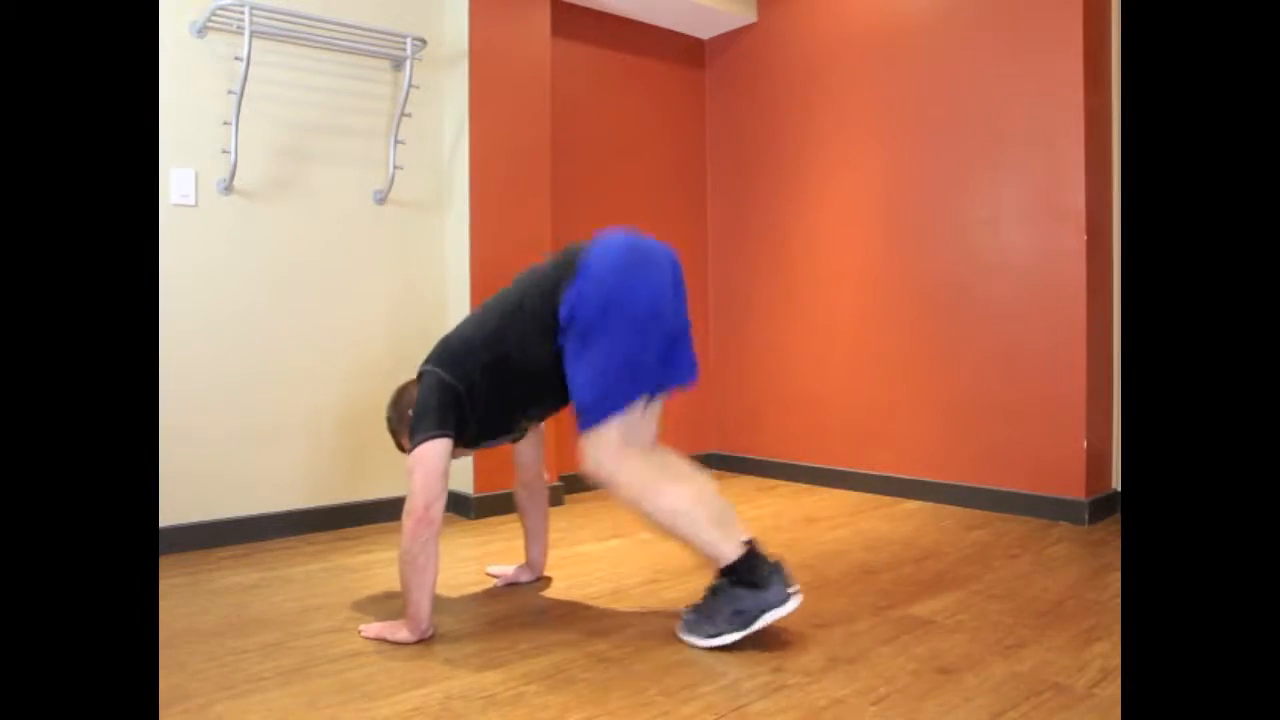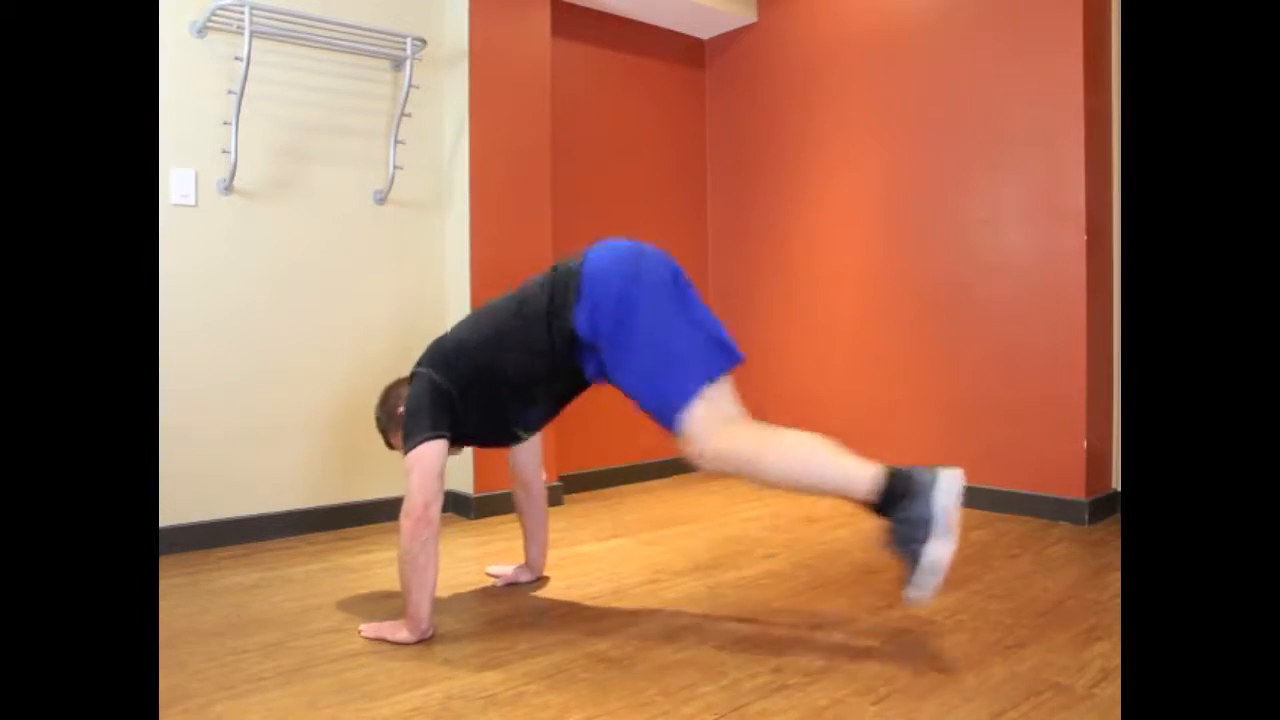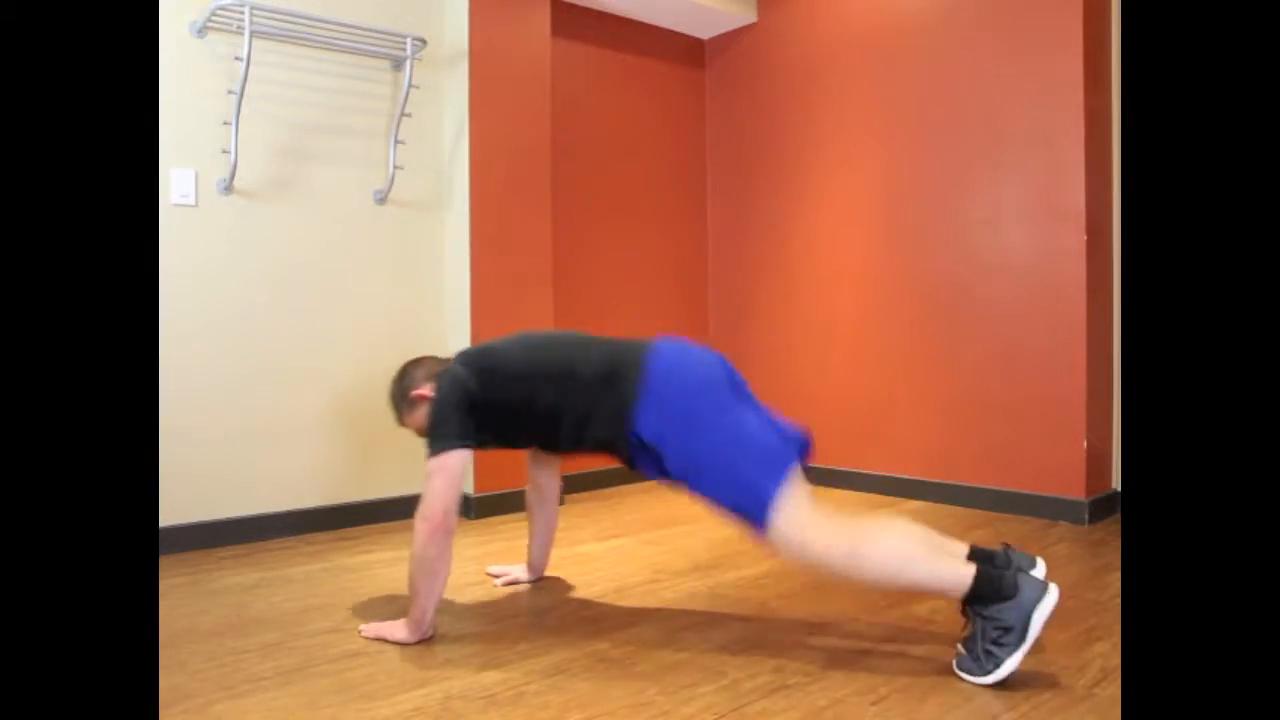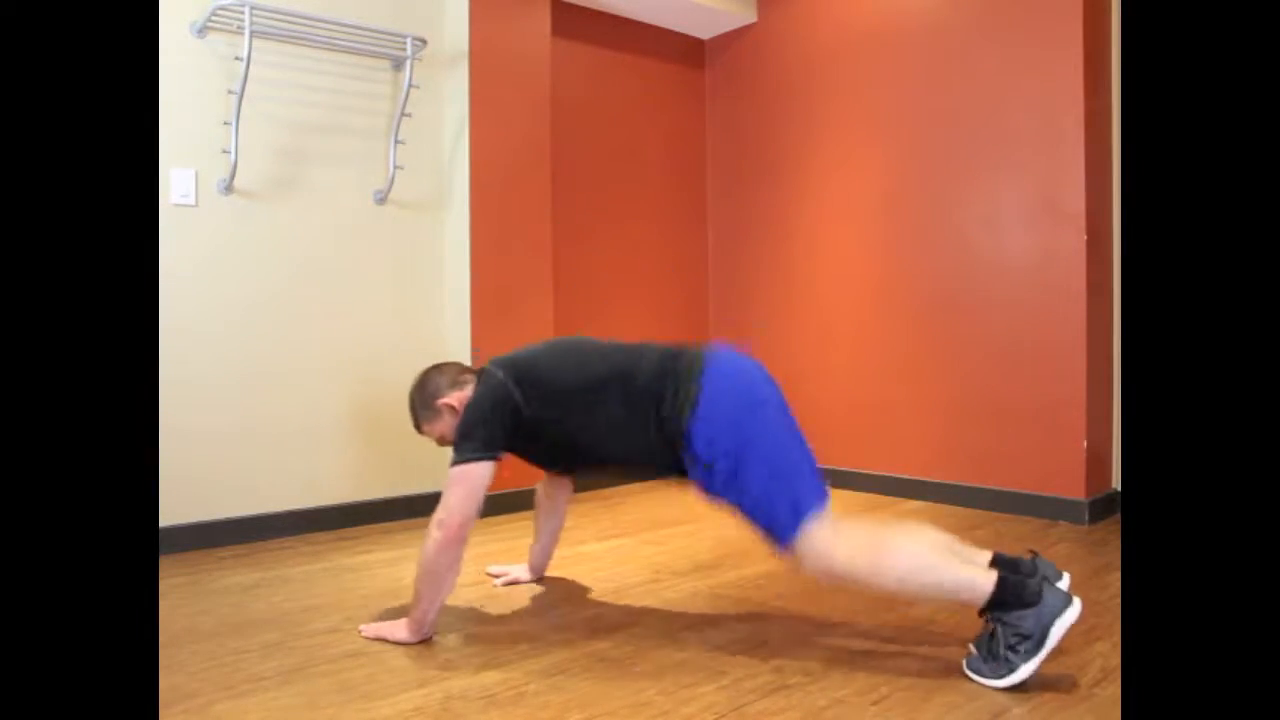
dt=0.2s
person 1, frame 1
left shoulder: (439, 389)
right shoulder: (478, 393)
left elbow: (423, 507)
right elbow: (530, 469)
left wrist: (414, 621)
right wrist: (534, 564)
left hip: (608, 279)
left knee: (608, 463)
right knee: (632, 454)
left ankle: (749, 577)
right ankle: (752, 566)
person 1, frame 2
left shoulder: (432, 390)
right shoulder: (489, 404)
left elbow: (422, 510)
right elbow: (529, 470)
left wrist: (415, 623)
right wrist: (532, 565)
left hip: (609, 284)
right hip: (628, 276)
left knee: (711, 445)
right knee: (724, 431)
left ankle: (902, 493)
right ankle: (908, 494)
person 1, frame 3
left shoulder: (458, 390)
right shoulder: (505, 376)
left elbow: (436, 514)
right elbow: (545, 467)
left wrist: (416, 622)
right wrist: (533, 565)
left hip: (671, 403)
right hip: (686, 377)
left knee: (801, 537)
right knee: (803, 528)
left ankle: (999, 590)
right ankle: (991, 565)
person 1, frame 4
left shoulder: (488, 405)
right shoulder: (522, 396)
left elbow: (451, 524)
right elbow: (558, 475)
left wrist: (417, 623)
right wrist: (537, 567)
left hip: (716, 409)
right hip: (716, 388)
left knee: (823, 548)
right knee: (829, 537)
left ankle: (1021, 596)
right ankle: (1009, 570)
